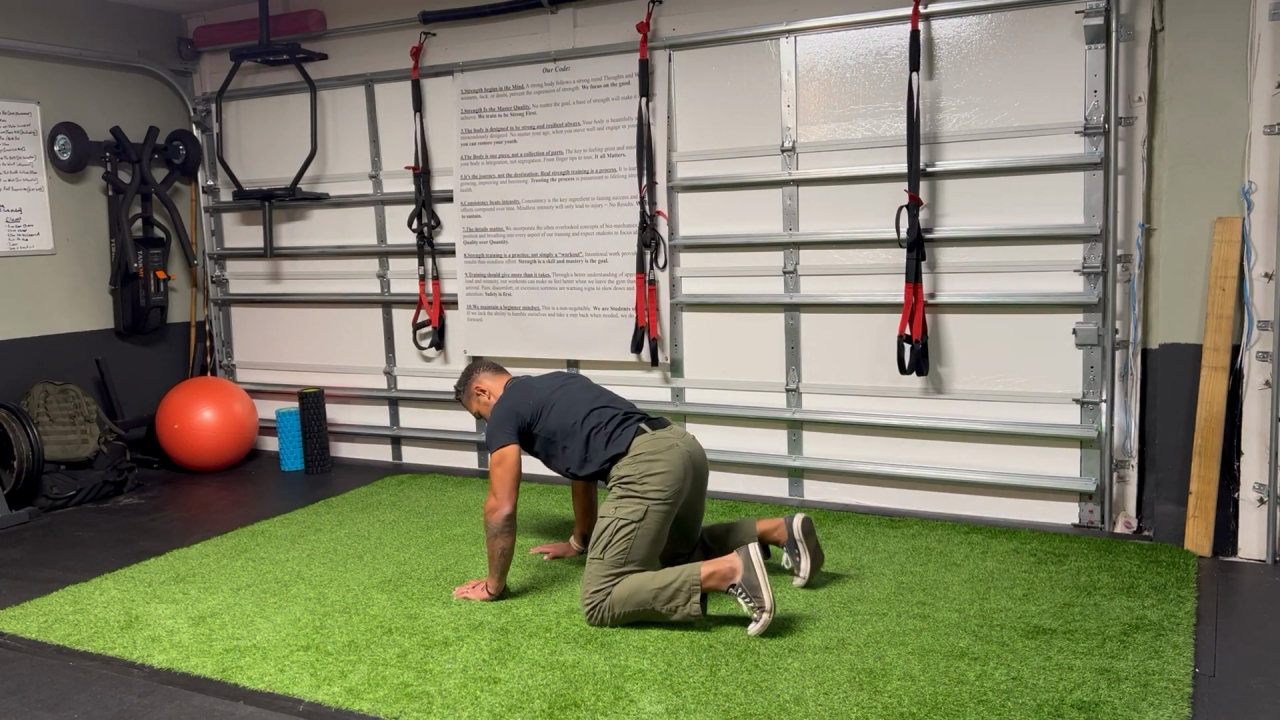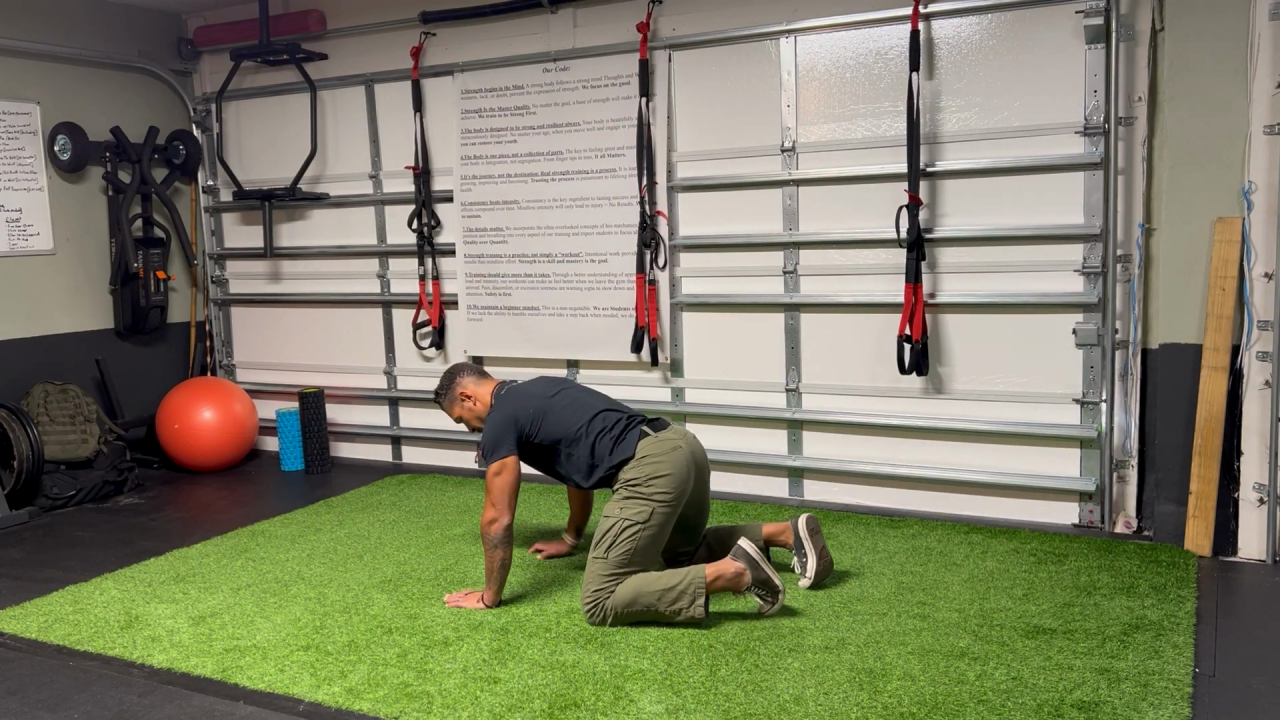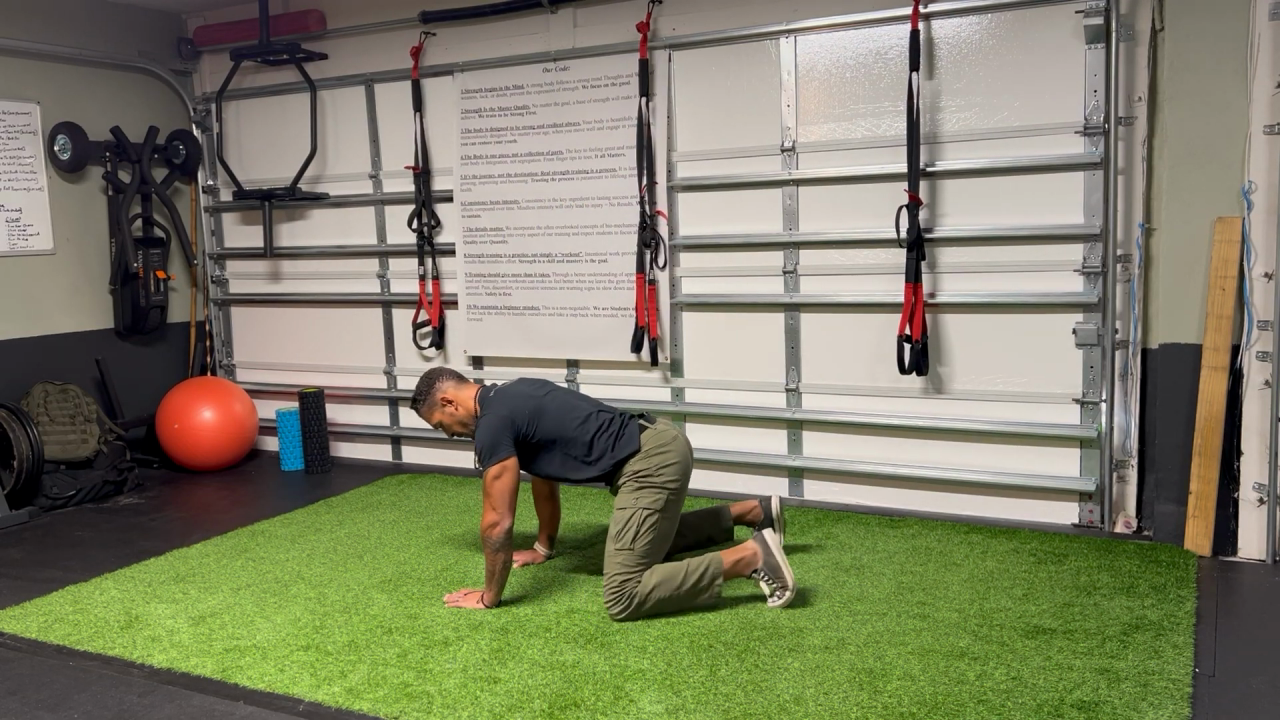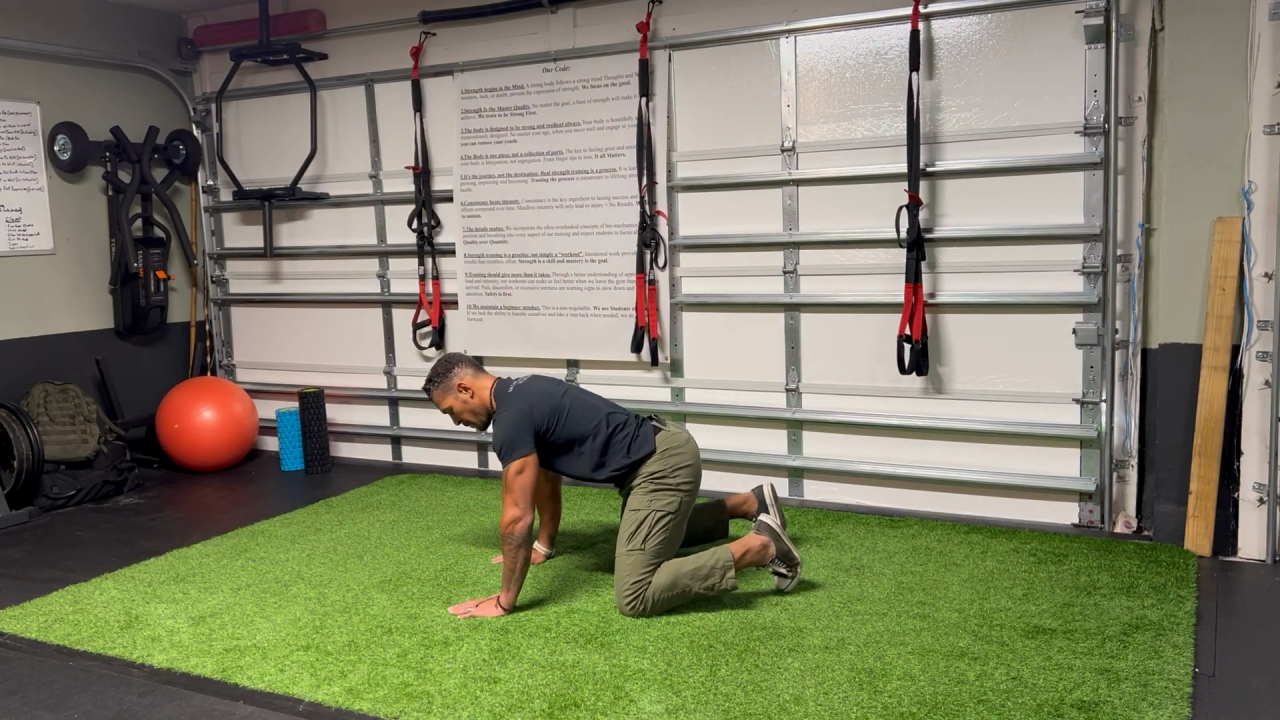
dt=0.7s
person 1, frame 1
left shoulder: (505, 410)
right shoulder: (554, 384)
left elbow: (501, 508)
right elbow: (584, 466)
left wrist: (494, 585)
right wrist: (579, 542)
left hip: (647, 468)
right hip: (683, 447)
left knee: (600, 604)
right knee: (681, 551)
left ankle: (728, 570)
right ankle: (780, 530)
person 1, frame 2
left shoulder: (500, 421)
right shoulder: (537, 392)
left elbow: (498, 519)
left wrist: (490, 596)
right wrist: (571, 538)
left hip: (651, 470)
right hip: (681, 447)
left knee: (600, 603)
right knee: (683, 550)
left ankle: (732, 572)
right ankle: (787, 533)
person 1, frame 3
left shoulder: (493, 424)
right shoulder: (510, 398)
left elbow: (498, 522)
right elbow: (545, 477)
left wrist: (489, 596)
right wrist: (544, 547)
left hip: (650, 462)
right hip: (661, 441)
left knee: (624, 597)
right knee: (653, 538)
left ankle: (753, 556)
right ankle: (753, 512)
person 1, frame 4
left shoulder: (512, 418)
right shoulder: (521, 394)
left elbow: (517, 516)
right elbow: (546, 477)
left wrist: (505, 600)
right wrist: (543, 546)
left hip: (662, 465)
right hip: (666, 449)
left knee: (636, 596)
right knee: (658, 533)
left ankle: (758, 547)
right ankle: (751, 503)
